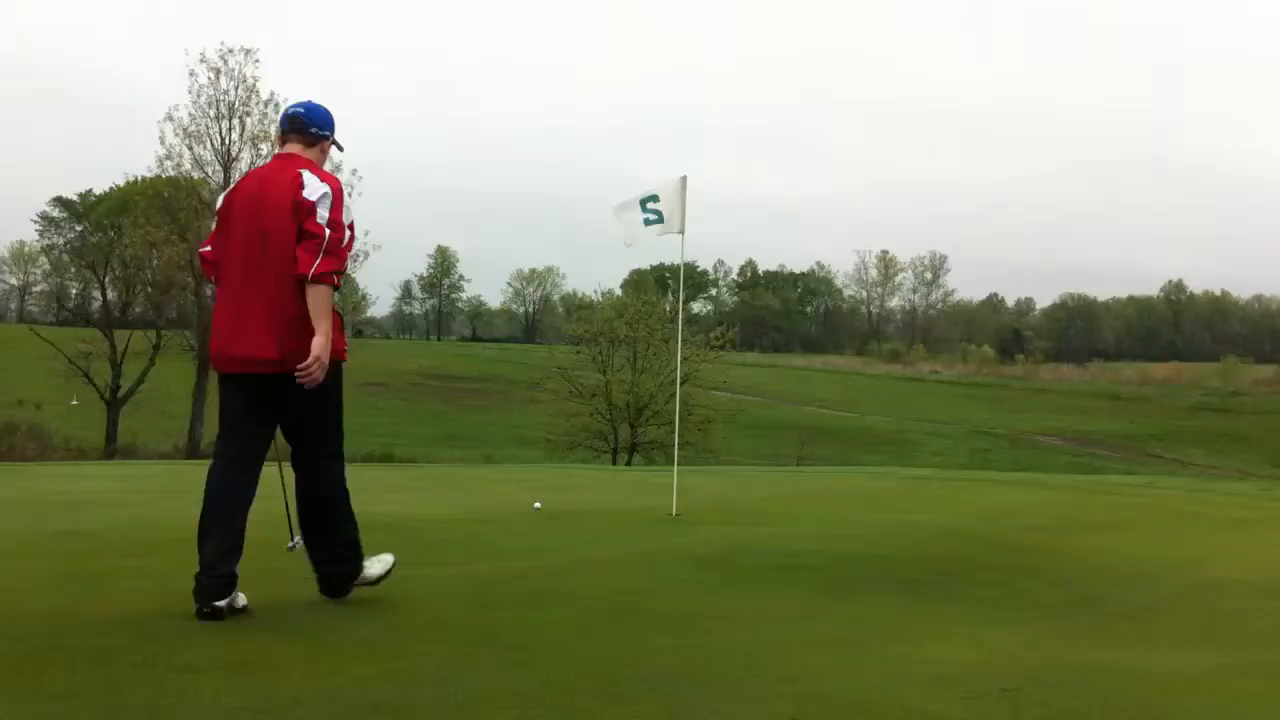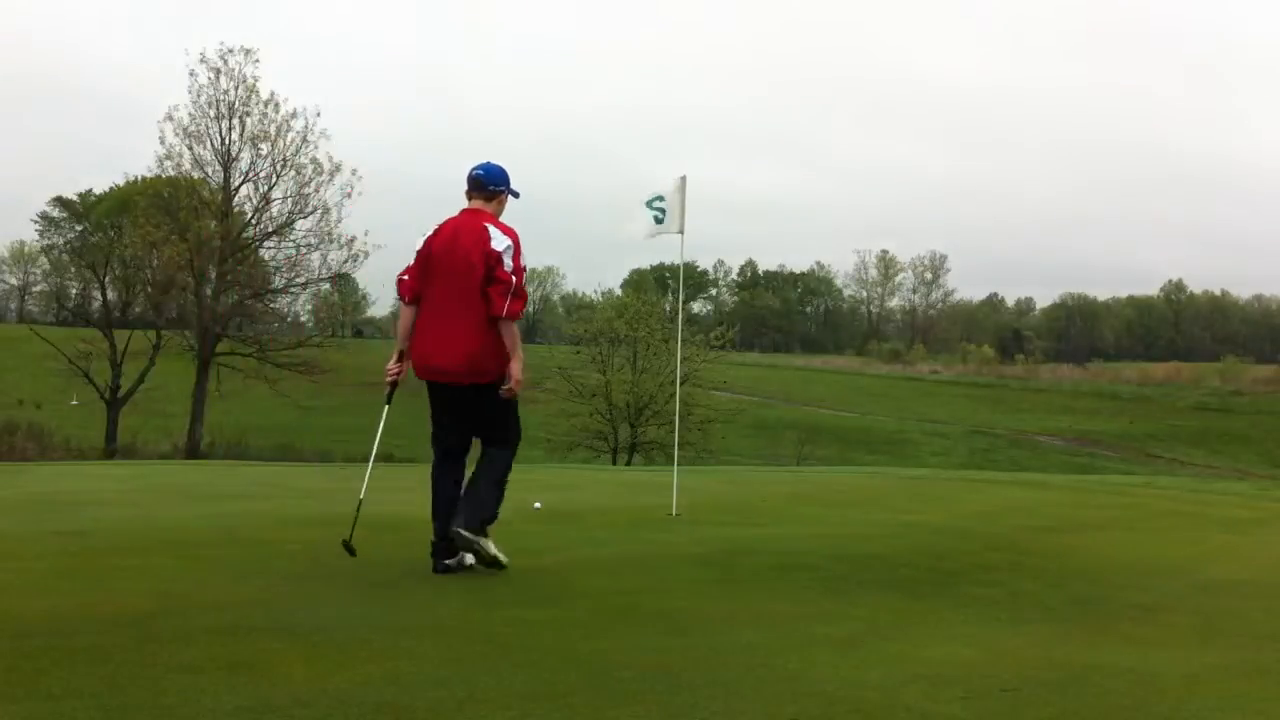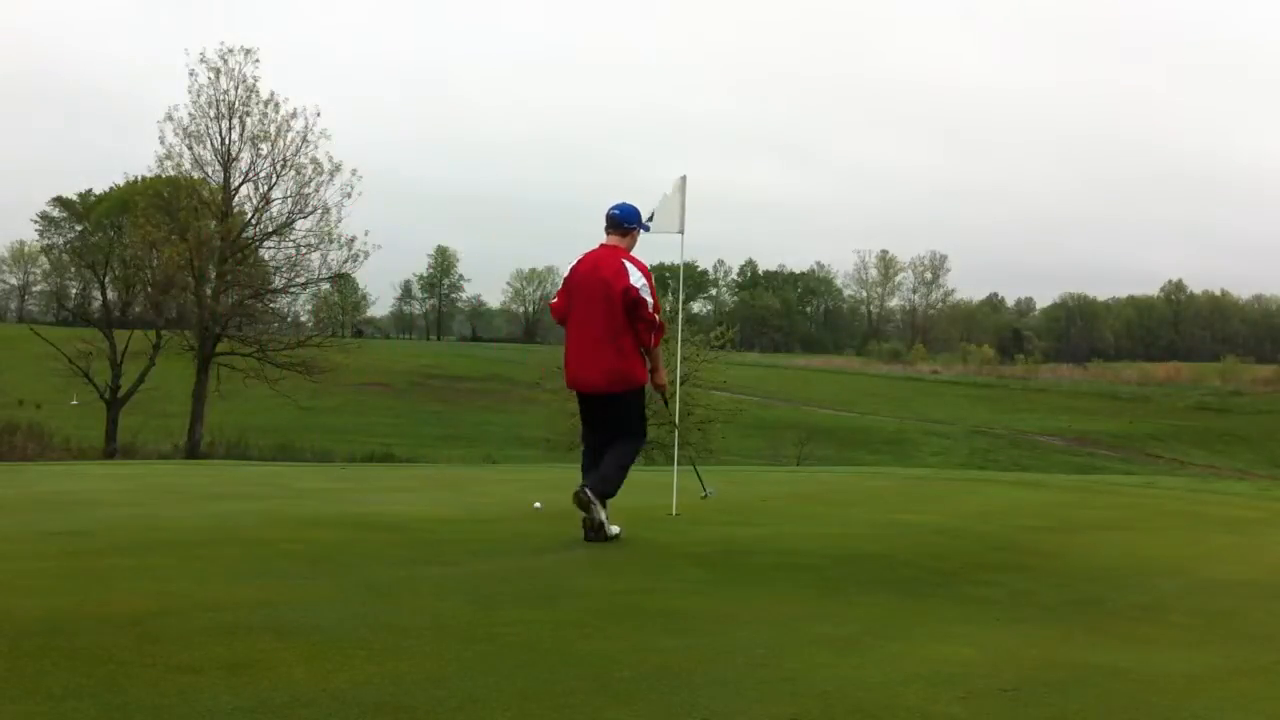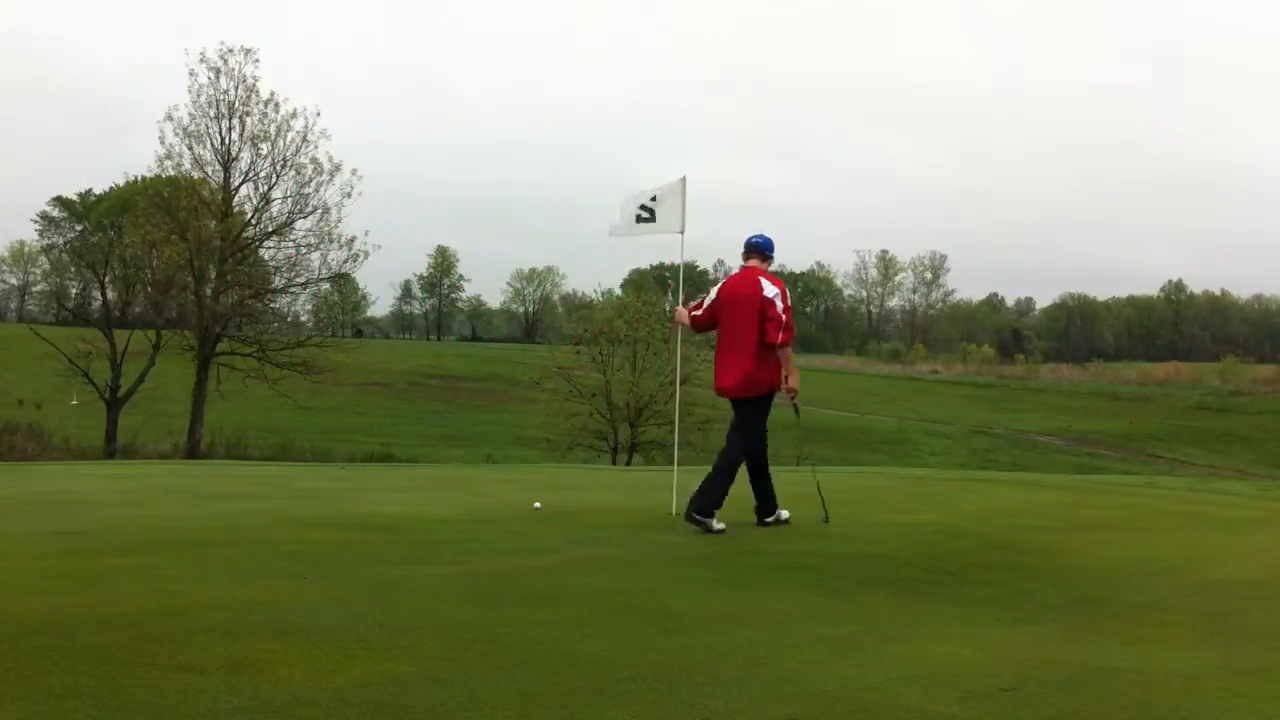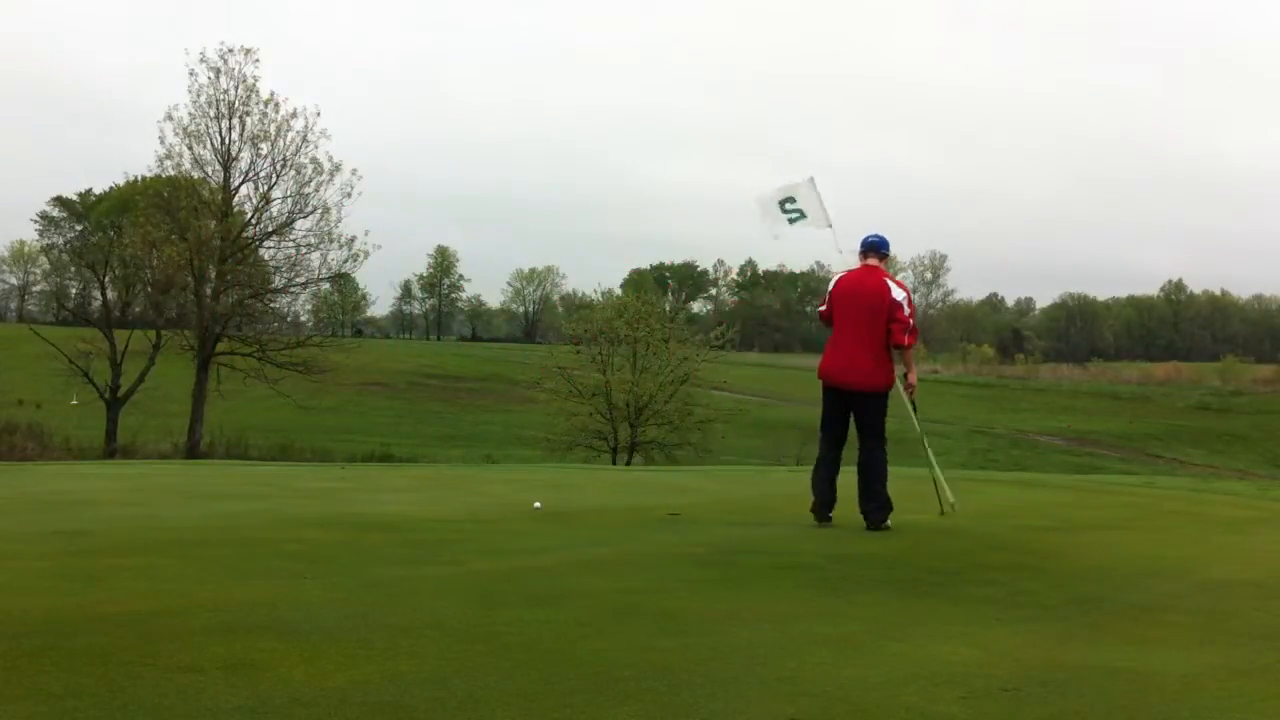
dt=1s
person 1, frame 1
left shoulder: (240, 188)
right shoulder: (320, 186)
left elbow: (215, 266)
right elbow: (320, 265)
right wrist: (321, 335)
left hip: (238, 347)
right hip: (300, 347)
left knee: (234, 458)
right knee: (320, 461)
left ankle: (214, 585)
right ankle: (341, 569)
person 1, frame 2
left shoulder: (436, 235)
right shoulder: (502, 237)
left elbow: (409, 296)
right elbow: (507, 305)
left wrist: (401, 353)
right wrist: (515, 360)
left hip: (436, 361)
right hip: (481, 366)
left knee: (448, 450)
right knee: (501, 442)
left ankle: (446, 550)
right ankle: (472, 523)
person 1, frame 3
left shoulder: (577, 265)
right shoulder: (634, 271)
left elbow: (559, 313)
right elbow: (649, 328)
right wrist: (658, 369)
left hip: (582, 371)
right hip: (622, 373)
left knee: (594, 442)
right knee: (629, 439)
left ankle: (598, 523)
right ankle: (593, 491)
person 1, frame 4
left shoulder: (723, 287)
right shoulder: (771, 286)
left elbow: (698, 320)
right elbow: (779, 335)
left wrist: (680, 316)
right wrist: (790, 372)
left hip: (730, 378)
right hip: (759, 378)
left knee: (752, 440)
right knee: (740, 445)
left ankle: (767, 509)
right ankle: (703, 506)
person 1, frame 5
left shoulder: (839, 281)
right shoulder: (895, 289)
left elbow: (825, 317)
right elbow: (903, 337)
right wrist: (910, 371)
left hip: (835, 374)
right hip: (872, 378)
left knee: (831, 441)
right knee: (872, 445)
left ankle: (823, 506)
right ankle: (875, 515)
